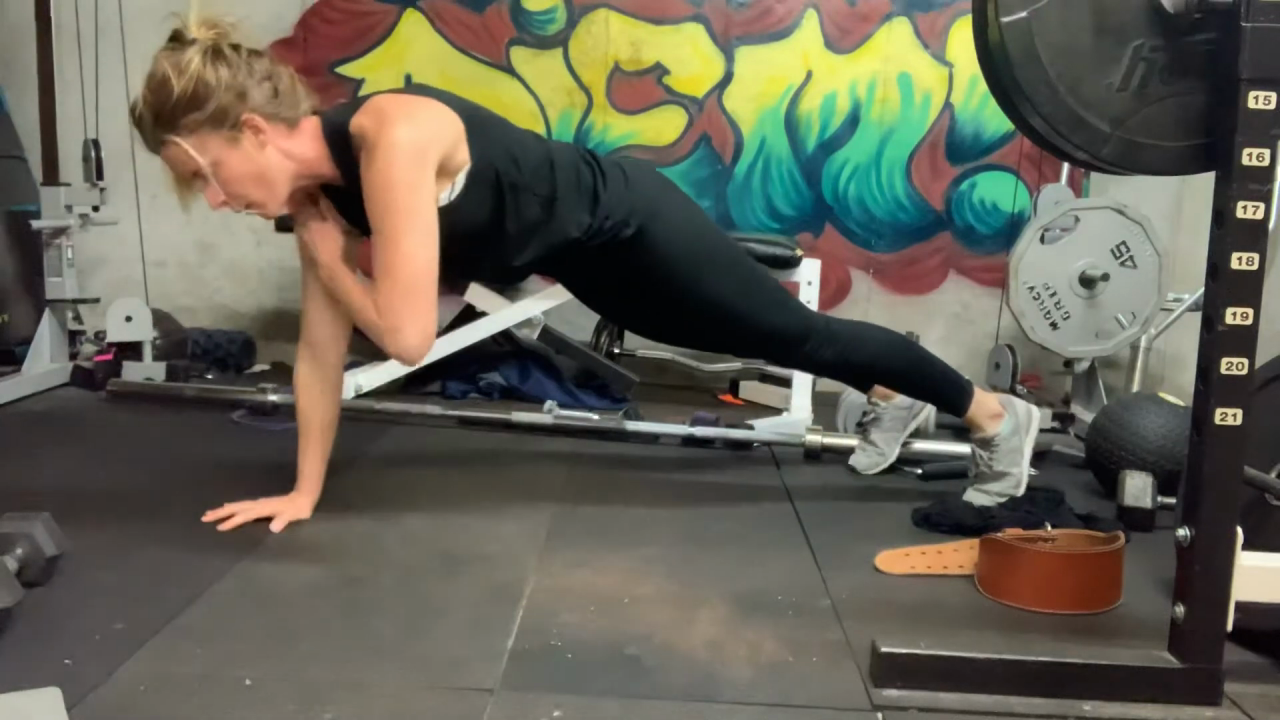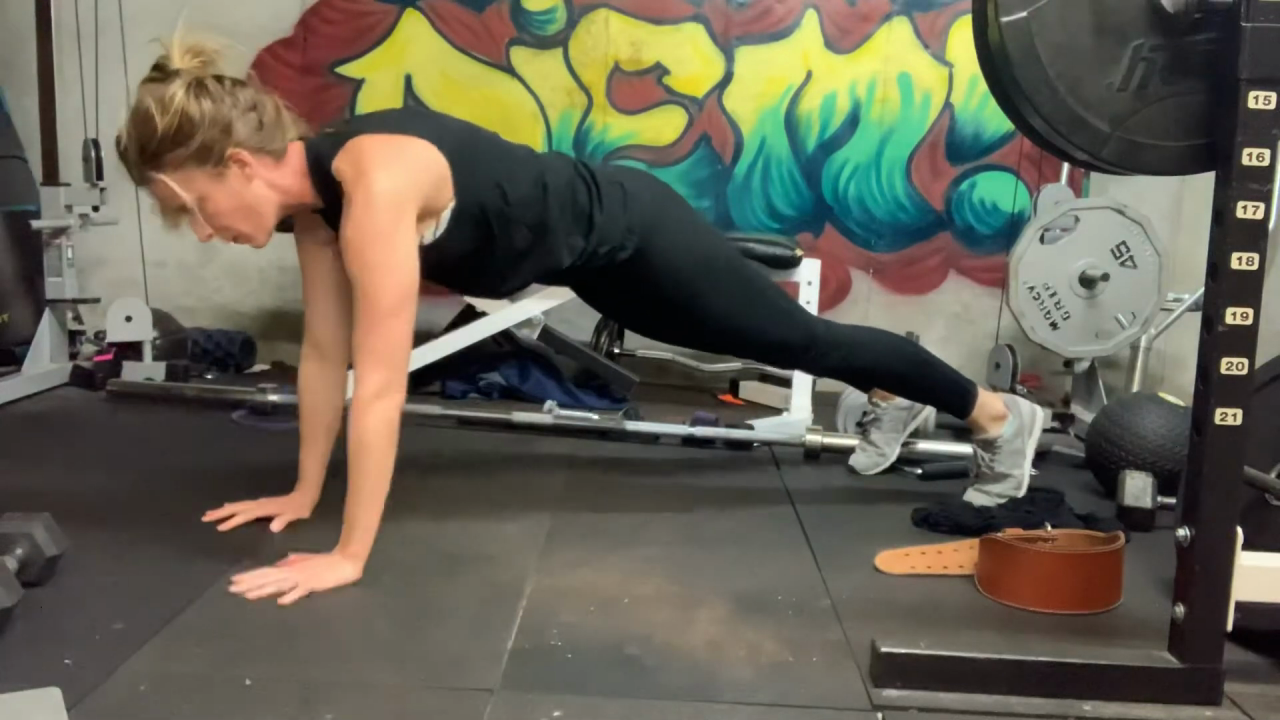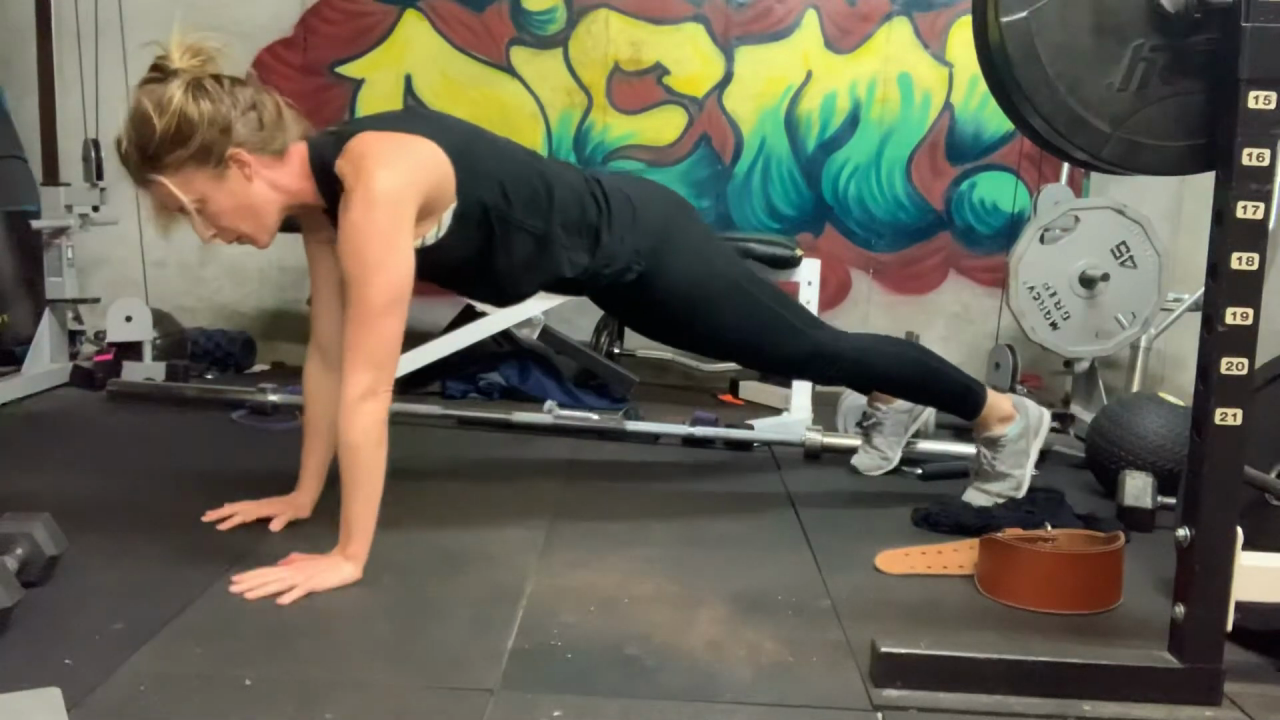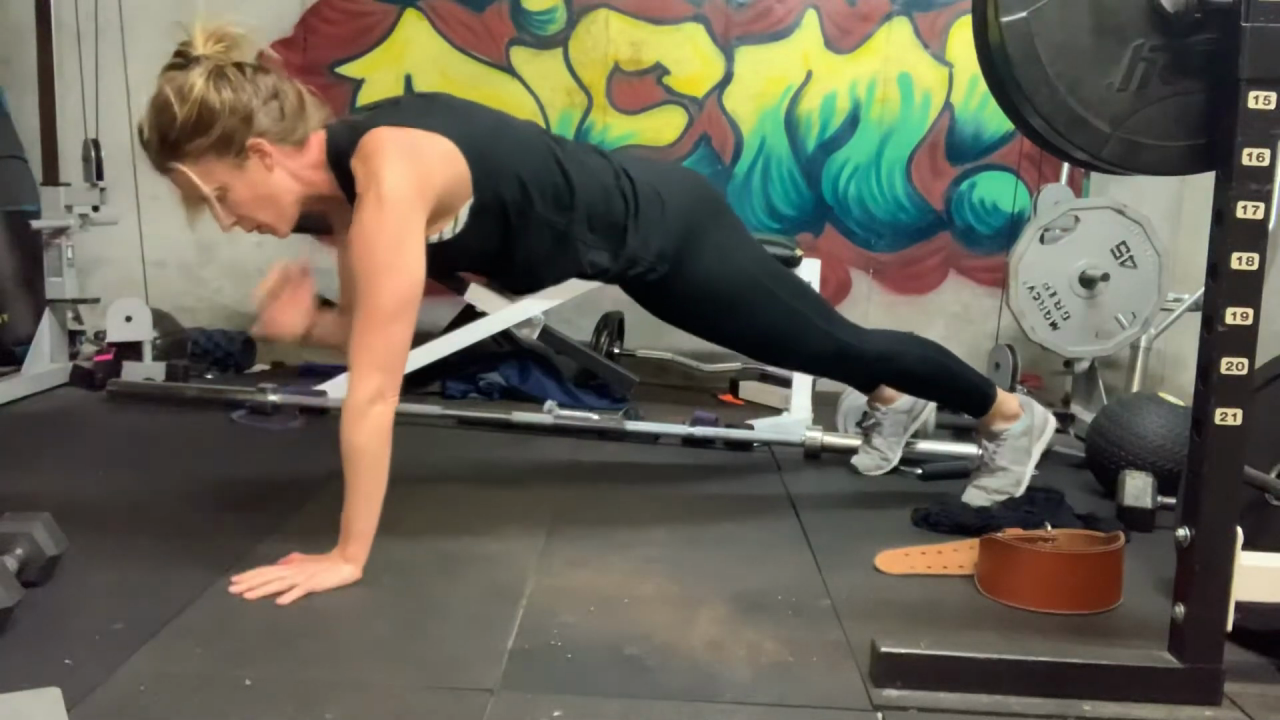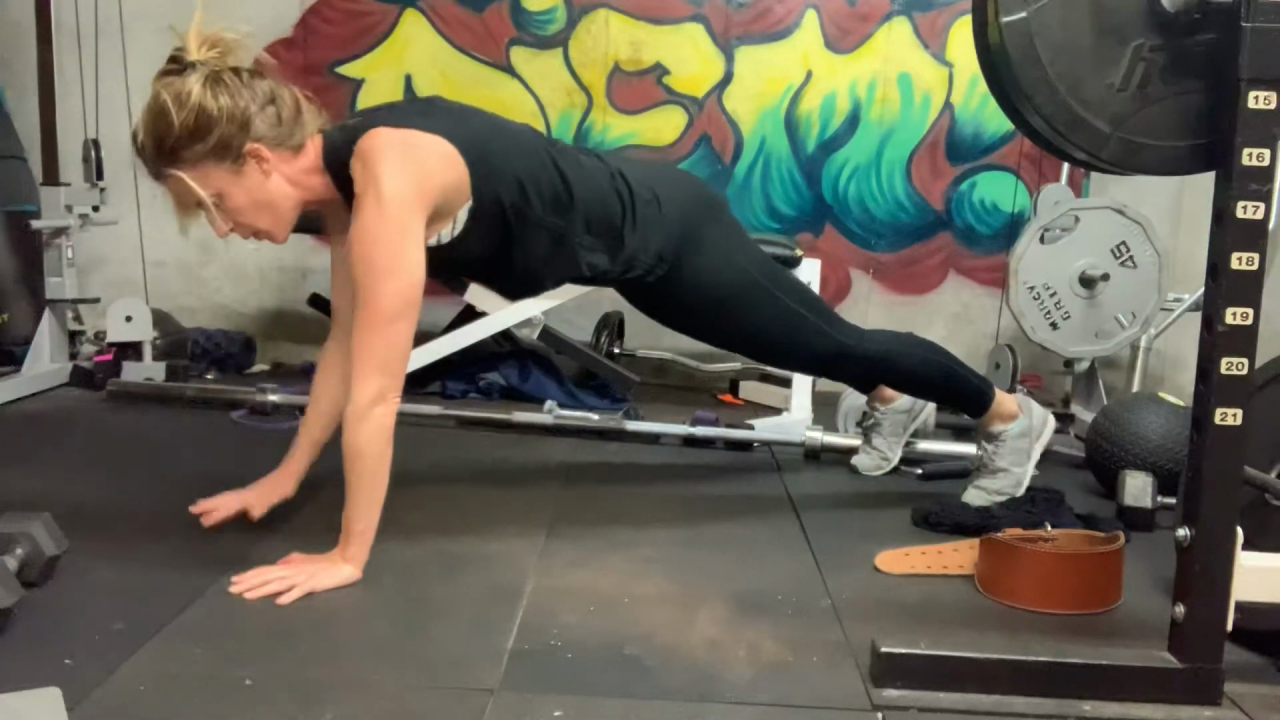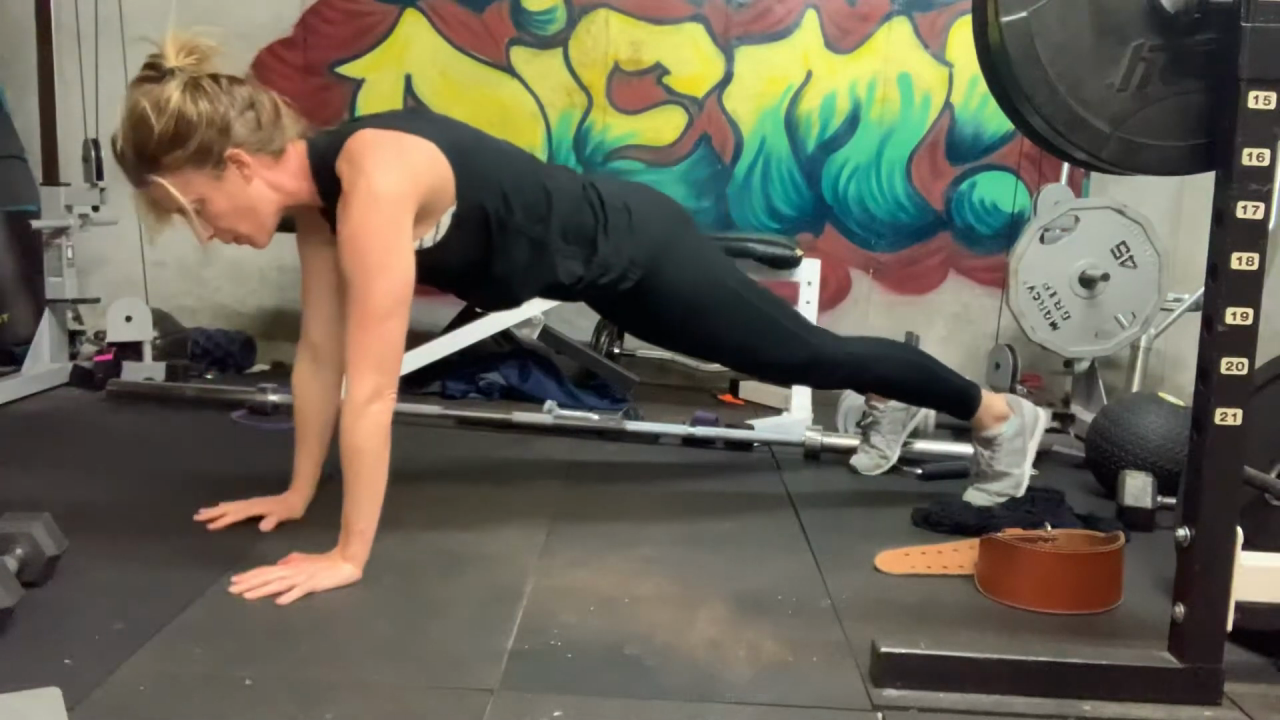
dt=0.5s
person 1, frame 1
left shoulder: (390, 138)
right shoulder: (314, 180)
left elbow: (406, 333)
right elbow: (322, 342)
left wrist: (327, 259)
right wrist: (304, 490)
left hip: (627, 220)
right hip: (581, 258)
left knee: (798, 334)
right knee: (759, 341)
left ankle: (996, 415)
right ankle: (892, 402)
person 1, frame 2
left shoulder: (374, 182)
right shoulder: (313, 195)
left elbow: (379, 388)
right elbow: (324, 352)
left wrist: (346, 557)
right wrist: (303, 494)
left hip: (630, 234)
right hip: (588, 259)
left knee: (799, 338)
right knee: (777, 344)
left ankle: (998, 417)
right ankle: (891, 400)
person 1, frame 3
left shoulder: (374, 180)
right shoulder: (321, 188)
left elbow: (368, 387)
right elbow: (328, 353)
left wrist: (349, 556)
right wrist: (304, 493)
left hip: (640, 244)
right hip: (603, 253)
left knee: (812, 349)
right knee: (788, 350)
left ankle: (1006, 417)
right ankle: (895, 405)
person 1, frame 4
left shoulder: (387, 174)
right shoulder: (341, 163)
left elbow: (374, 389)
right elbow: (368, 328)
left wrist: (348, 557)
right wrist: (307, 324)
left hip: (665, 230)
right hip: (630, 219)
left knee: (827, 342)
right knee: (806, 342)
left ankle: (1011, 418)
right ankle: (893, 403)
person 1, frame 5
left shoulder: (386, 177)
right shoulder: (335, 173)
left elbow: (376, 392)
right elbow: (347, 343)
left wrist: (347, 557)
right wrist: (285, 478)
left hip: (664, 232)
right hip: (625, 237)
left knee: (826, 342)
right knee: (806, 346)
left ankle: (1011, 417)
right ankle: (895, 403)
person 1, frame 6
left shoulder: (373, 180)
right shoulder: (314, 187)
left elbow: (371, 389)
right elbow: (319, 353)
left wrist: (348, 556)
right wrist: (296, 495)
left hip: (634, 247)
right hip: (599, 257)
left knee: (803, 355)
right knee: (786, 354)
left ankle: (1001, 417)
right ankle: (888, 407)
